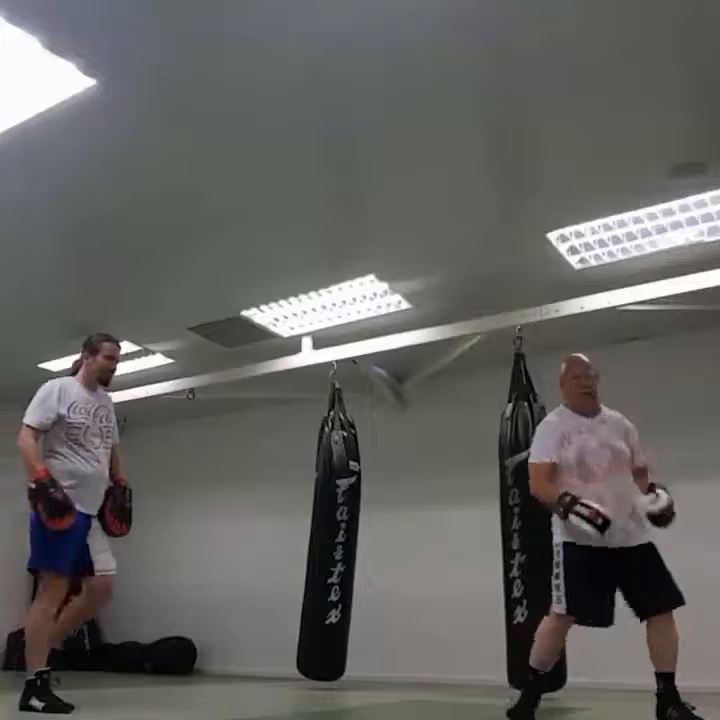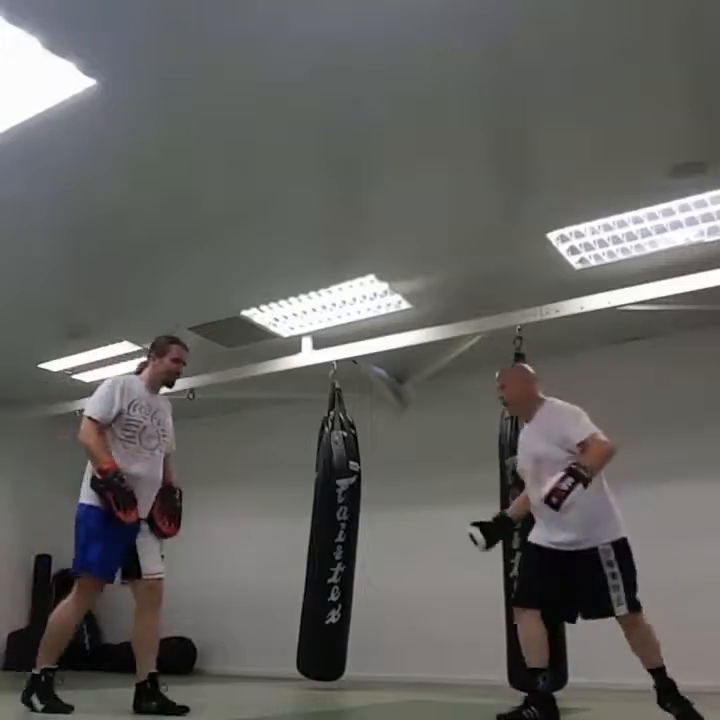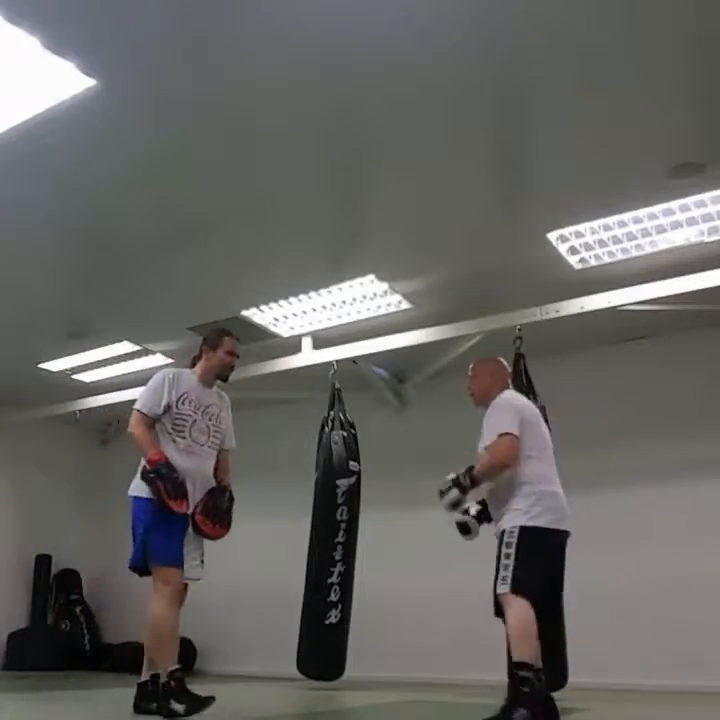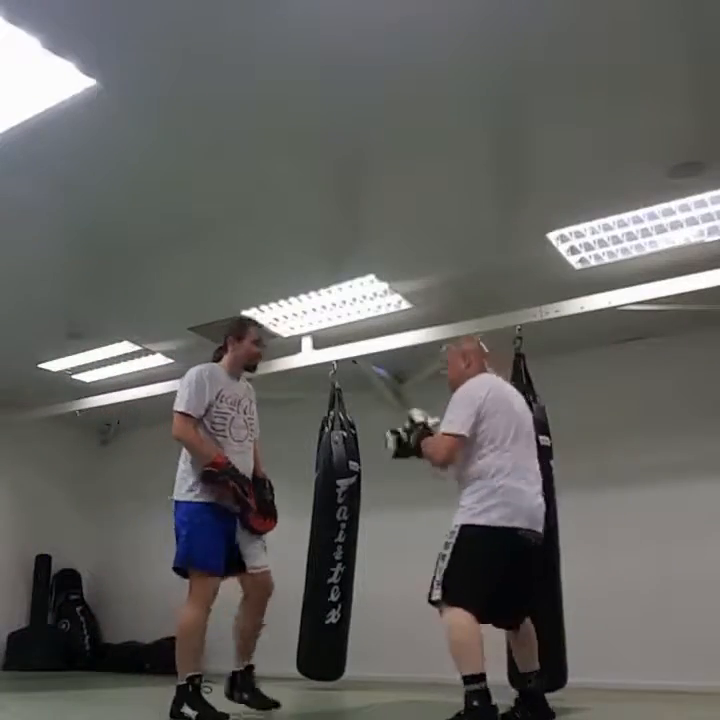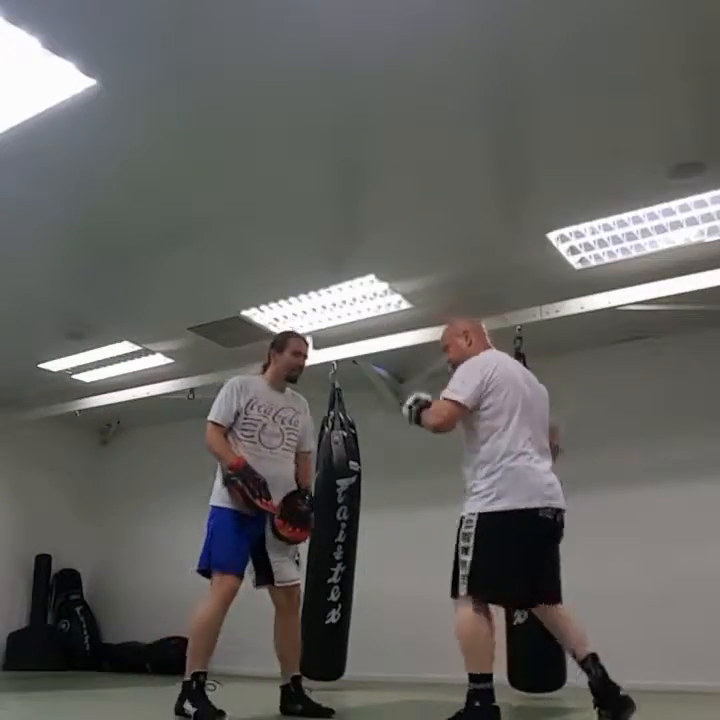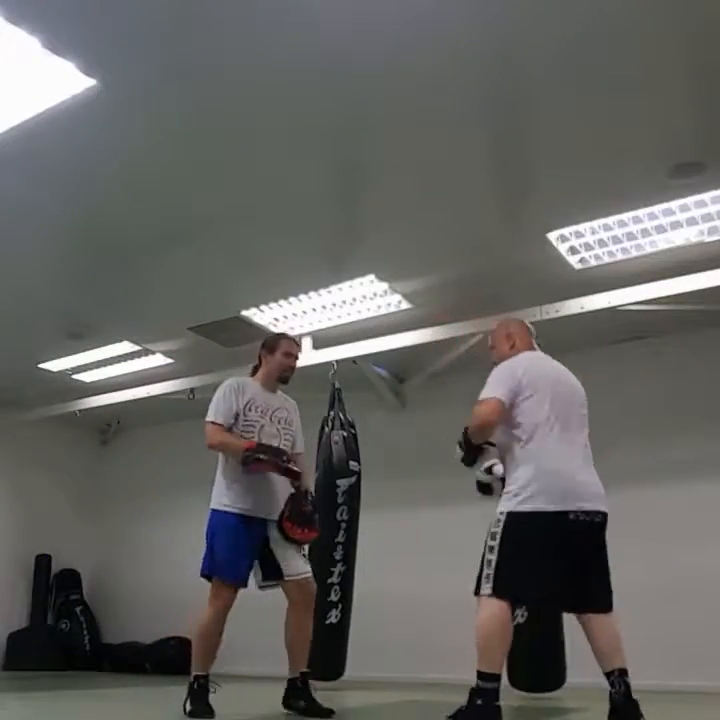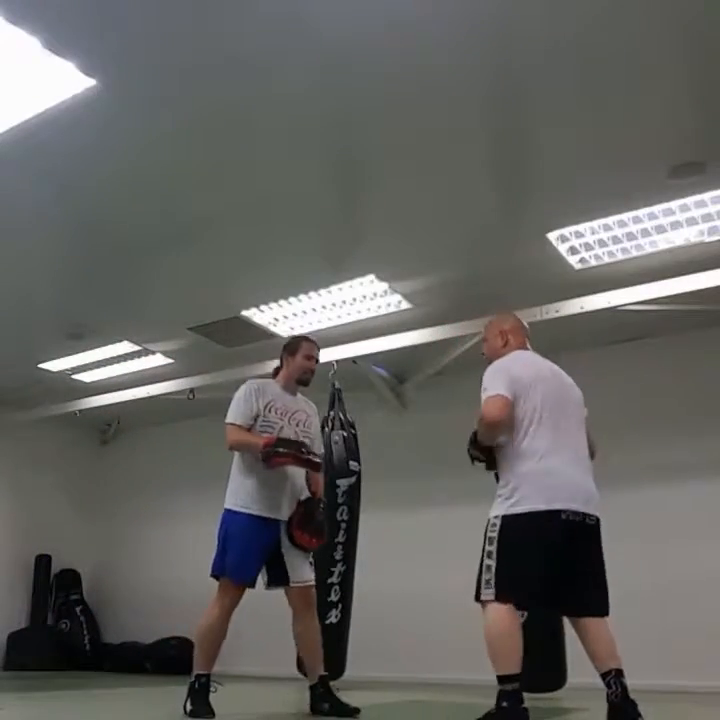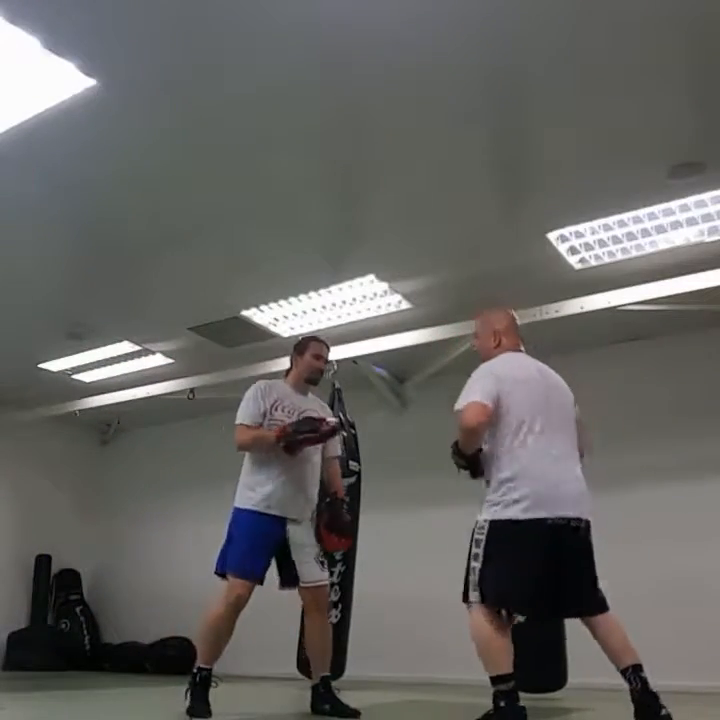
dt=0.4s
person 1, frame 1
left shoulder: (106, 402)
right shoulder: (57, 389)
right elbow: (27, 437)
left wrist: (121, 486)
right wrist: (42, 480)
left hip: (92, 508)
right hip: (59, 505)
left knee: (101, 588)
right knee: (53, 590)
left ankle: (40, 654)
right ankle: (36, 684)
person 1, frame 2
left shoulder: (164, 405)
right shoulder: (119, 387)
right elbow: (87, 431)
right wrist: (110, 473)
left hip: (141, 512)
right hip: (104, 506)
left knee: (151, 594)
right knee: (85, 593)
left ankle: (147, 689)
right ankle: (39, 680)
person 1, frame 3
left shoulder: (222, 402)
right shoulder: (170, 379)
right elbow: (137, 425)
right wrist: (159, 464)
left hip: (193, 505)
right hip: (156, 496)
left knee: (176, 592)
right knee: (169, 585)
left ankle: (149, 686)
right ankle: (171, 686)
person 1, frame 4
left shoulder: (248, 391)
right shoulder: (202, 376)
right elbow: (181, 429)
left wrist: (261, 482)
right wrist: (222, 467)
right hip: (202, 499)
left knee: (261, 585)
right knee: (204, 590)
left ankle: (241, 677)
person 1, frame 5
left shoulder: (300, 405)
right shoulder: (240, 387)
right elbow: (212, 436)
right hip: (233, 506)
left knee: (289, 598)
right knee: (223, 588)
right ankle: (192, 689)
person 1, frame 6
left shoulder: (289, 406)
right shoulder: (234, 388)
right elbow: (213, 437)
right wrist: (253, 449)
left hip: (279, 514)
right hip: (234, 509)
left knee: (304, 593)
right knee: (222, 596)
left ankle: (297, 688)
right ankle: (198, 688)
person 1, frame 7
left shoulder: (310, 410)
right shoulder: (254, 390)
right elbow: (233, 438)
left hip: (290, 518)
right hip: (248, 511)
left knee: (305, 599)
right knee: (227, 596)
right ankle: (198, 688)
person 1, frame 8
left shoulder: (322, 410)
right shoulder: (264, 391)
left elbow: (331, 464)
right elbow: (241, 438)
left wrist: (339, 505)
right wrist: (283, 434)
left hip: (302, 517)
right hip: (256, 509)
left knee: (318, 599)
right knee: (236, 594)
right ankle: (200, 680)
person 2, frame 1
left shoulder: (620, 424)
right shoulder: (552, 427)
left elbow: (641, 471)
right elbow: (539, 486)
left wrist: (656, 495)
right wrist: (573, 508)
left hip: (631, 538)
right hip: (578, 540)
left knee: (662, 612)
right knee: (561, 615)
right ankle: (530, 690)
person 2, frame 2
left shoulder: (561, 415)
right shoulder: (527, 433)
left elbow: (603, 447)
left wrist: (572, 478)
right wrist: (503, 521)
left hip: (594, 534)
right hip: (547, 538)
left knee: (627, 614)
right knee: (525, 608)
left ankle: (667, 691)
person 2, frame 3
left shoulder: (505, 404)
right shoulder: (519, 408)
left elbow: (503, 454)
left wrist: (463, 480)
right wrist: (484, 507)
left hip: (530, 518)
right hip: (542, 520)
left knee: (512, 595)
right knee: (518, 601)
person 2, frame 4
left shoulder: (472, 391)
right shoulder: (511, 396)
left elbow: (443, 454)
left wrist: (422, 438)
right wrist: (427, 437)
left hip: (489, 516)
right hip: (526, 517)
left knee: (454, 602)
right knee: (512, 613)
person 2, frame 5
left shoulder: (478, 366)
right shoulder: (529, 378)
left elbow: (439, 420)
right elbow: (552, 444)
left wrist: (417, 408)
left hip: (501, 500)
right hip: (544, 500)
left knee: (471, 598)
right knee: (544, 599)
person 2, frame 6
left shoulder: (511, 369)
right shoulder: (569, 378)
left elbow: (484, 418)
left wrist: (469, 440)
left hip: (533, 501)
right hip: (587, 503)
left knee: (494, 595)
right knee: (594, 605)
person 2, frame 7
left shoulder: (504, 368)
right shoulder: (564, 379)
left elbow: (494, 415)
right elbow: (587, 448)
left wrist: (481, 443)
left hip: (526, 502)
right hip: (580, 504)
left knee: (498, 599)
right knee: (586, 609)
person 2, frame 8
left shoulder: (491, 372)
right shoulder: (555, 380)
left elbow: (473, 421)
left wrist: (465, 452)
left hip: (515, 508)
right hip: (571, 507)
left knee: (484, 604)
right knee: (592, 607)
